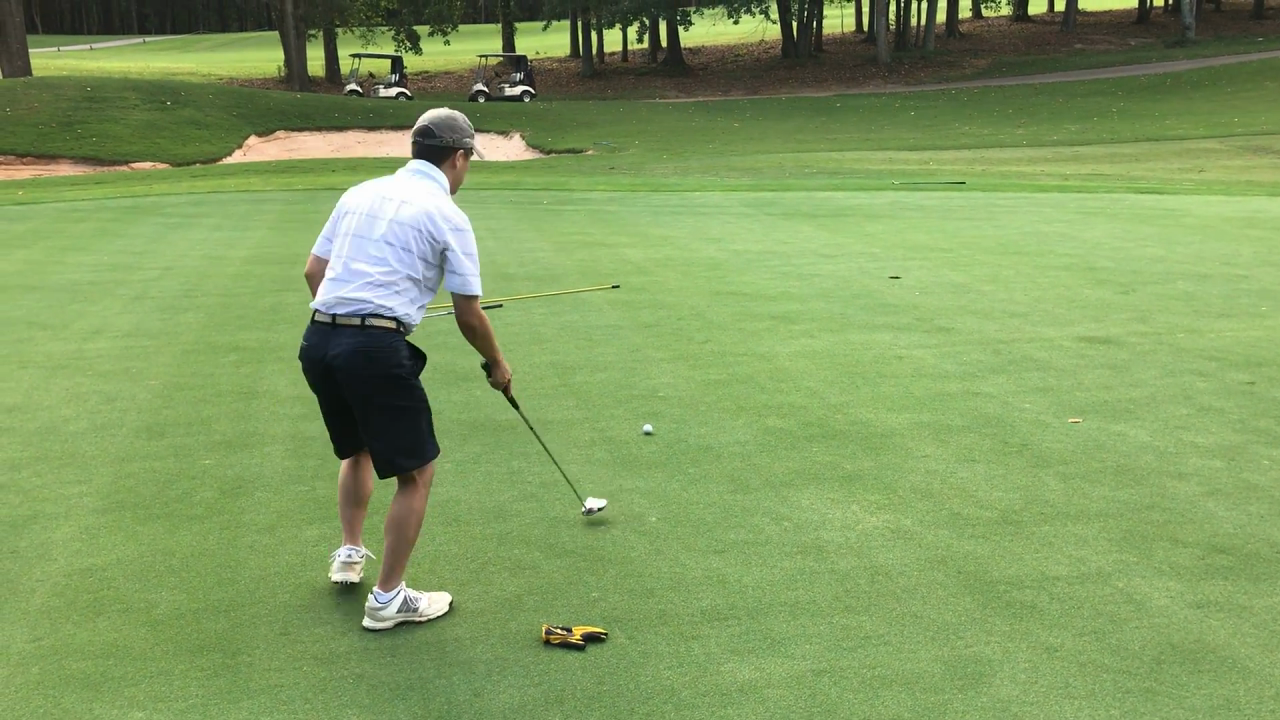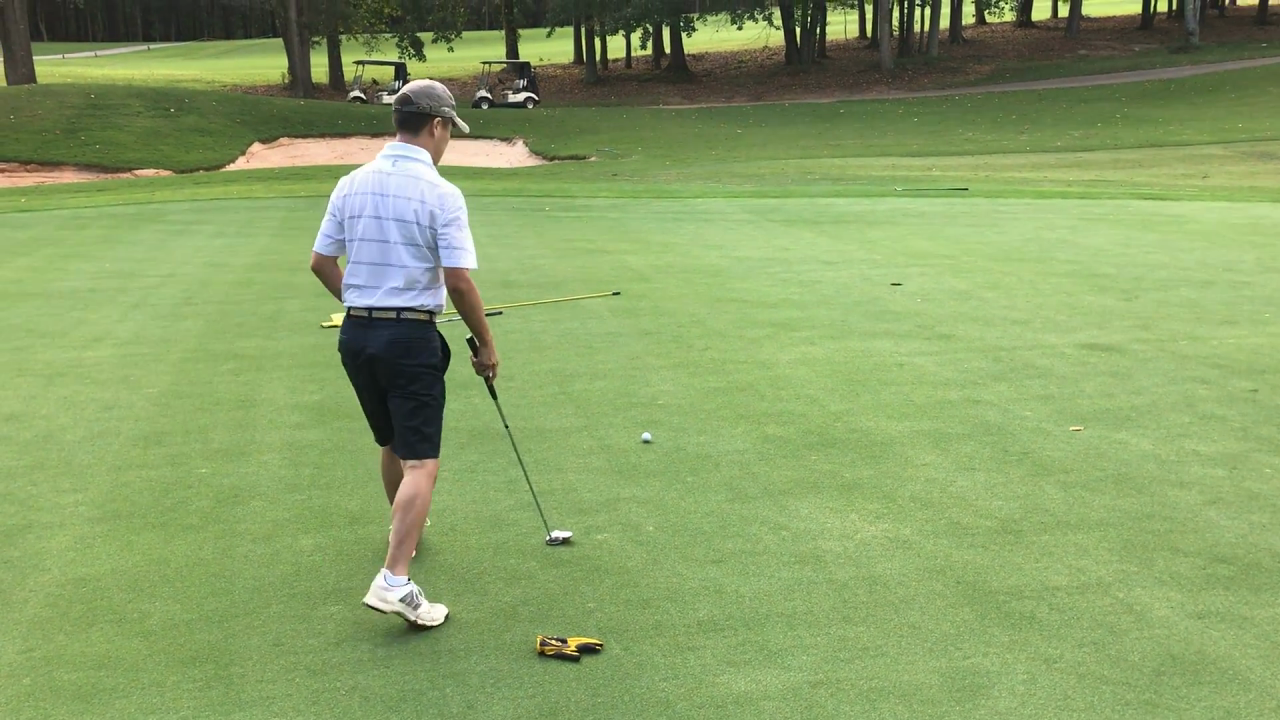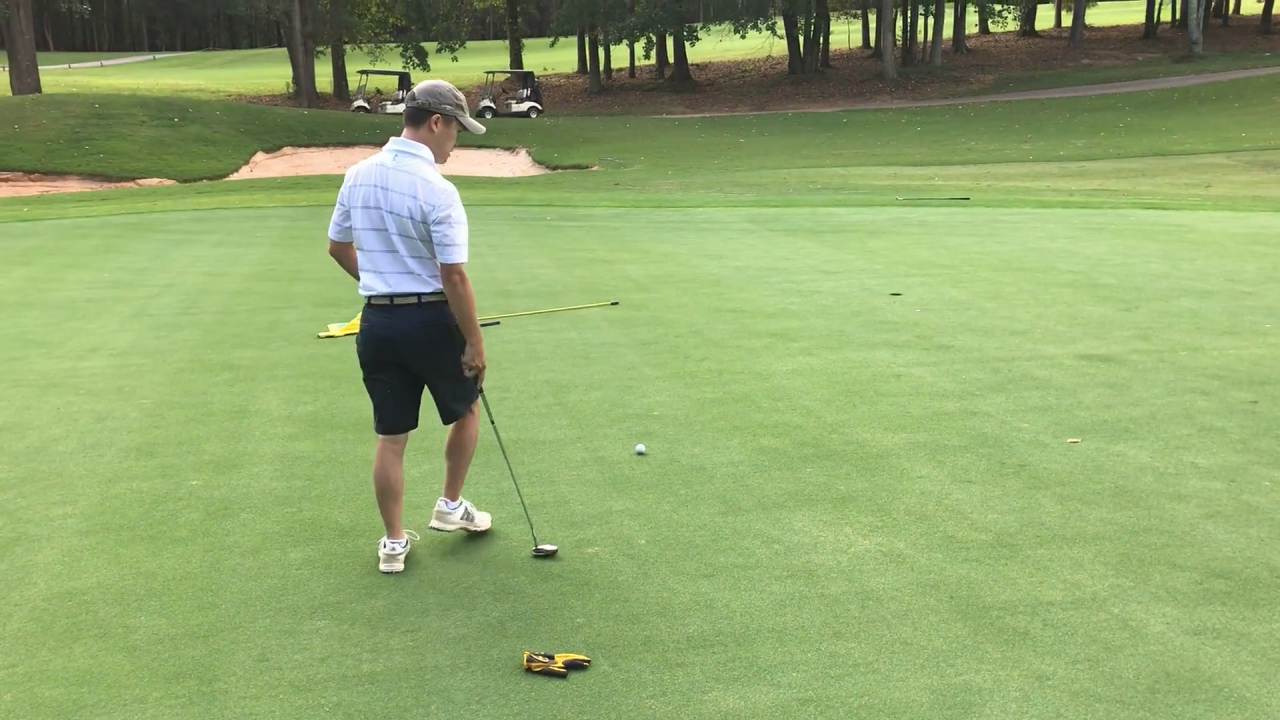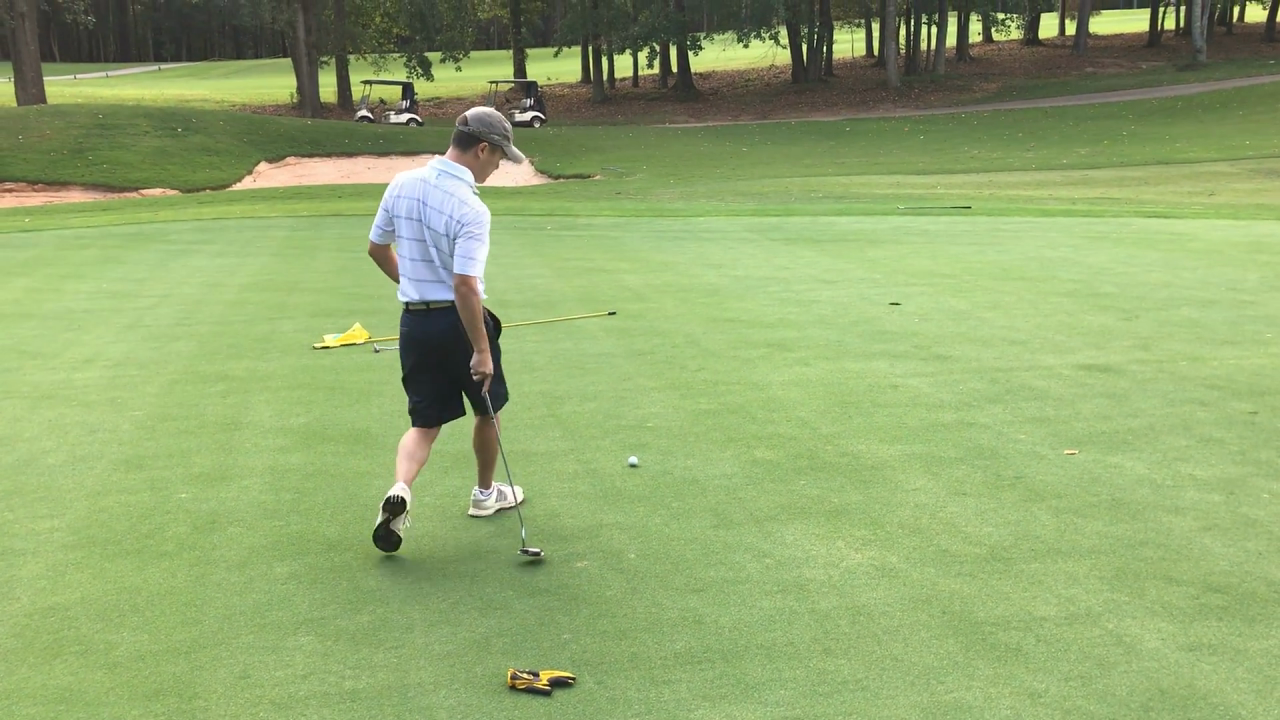
dt=0.3s
person 1, frame 1
left shoulder: (360, 193)
right shoulder: (448, 216)
left elbow: (314, 270)
right elbow: (468, 316)
right wrist: (498, 366)
left hip: (318, 340)
right hip: (377, 347)
left knee: (357, 452)
right knee: (416, 474)
left ankle: (350, 554)
right ankle: (387, 599)
person 1, frame 2
left shoulder: (350, 184)
right shoulder: (442, 194)
left elbow: (322, 262)
right elbow: (459, 283)
right wrist: (486, 343)
left hip: (356, 334)
right hip: (410, 337)
left knee: (392, 445)
right knee: (421, 460)
left ankle: (403, 541)
right ankle: (393, 583)
person 1, frame 3
left shoulder: (358, 175)
right shoulder: (437, 190)
left elbow: (338, 247)
right elbow: (454, 276)
right wrist: (475, 342)
left hip: (376, 321)
right hip: (428, 318)
left knee: (391, 437)
right knee: (465, 411)
left ankle: (393, 541)
right ankle: (451, 506)
person 1, frame 4
left shoulder: (402, 183)
right shoulder: (471, 209)
left elbow: (377, 247)
right elbow: (465, 287)
right wrist: (482, 350)
left hip: (415, 322)
right hip: (456, 322)
left knee: (425, 424)
right knee: (485, 410)
left ankle: (400, 491)
right ankle: (487, 493)
